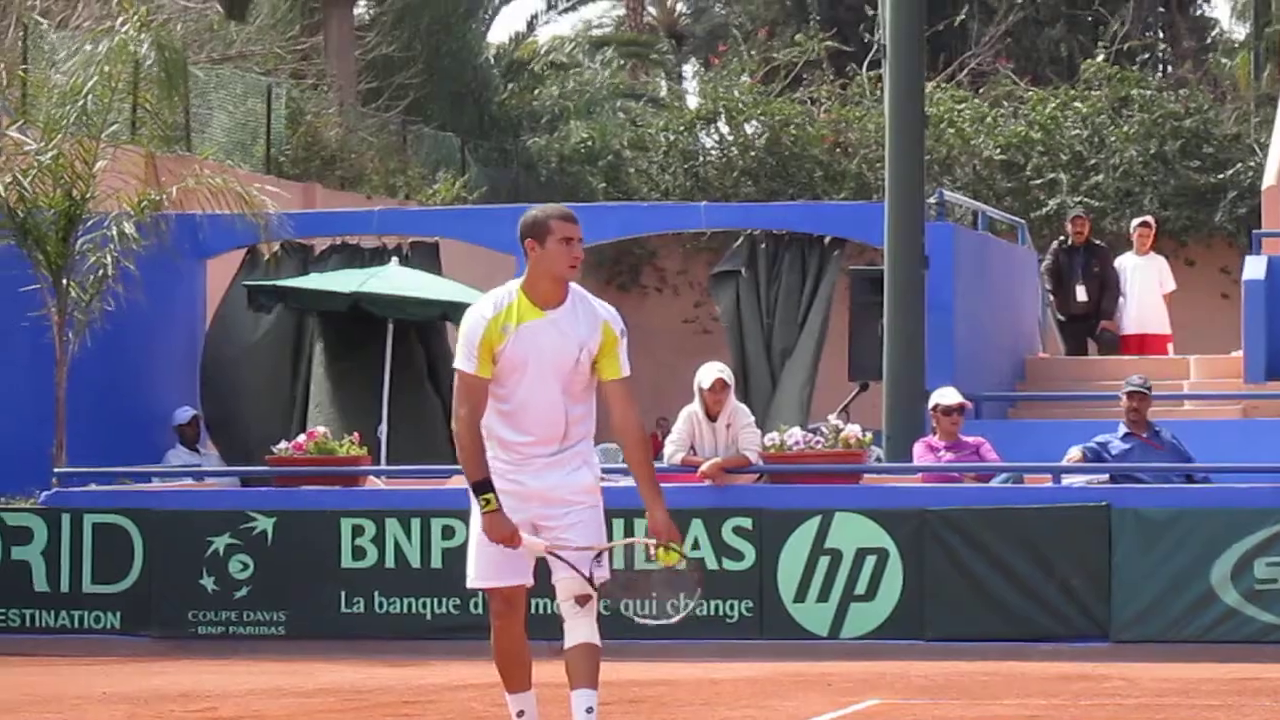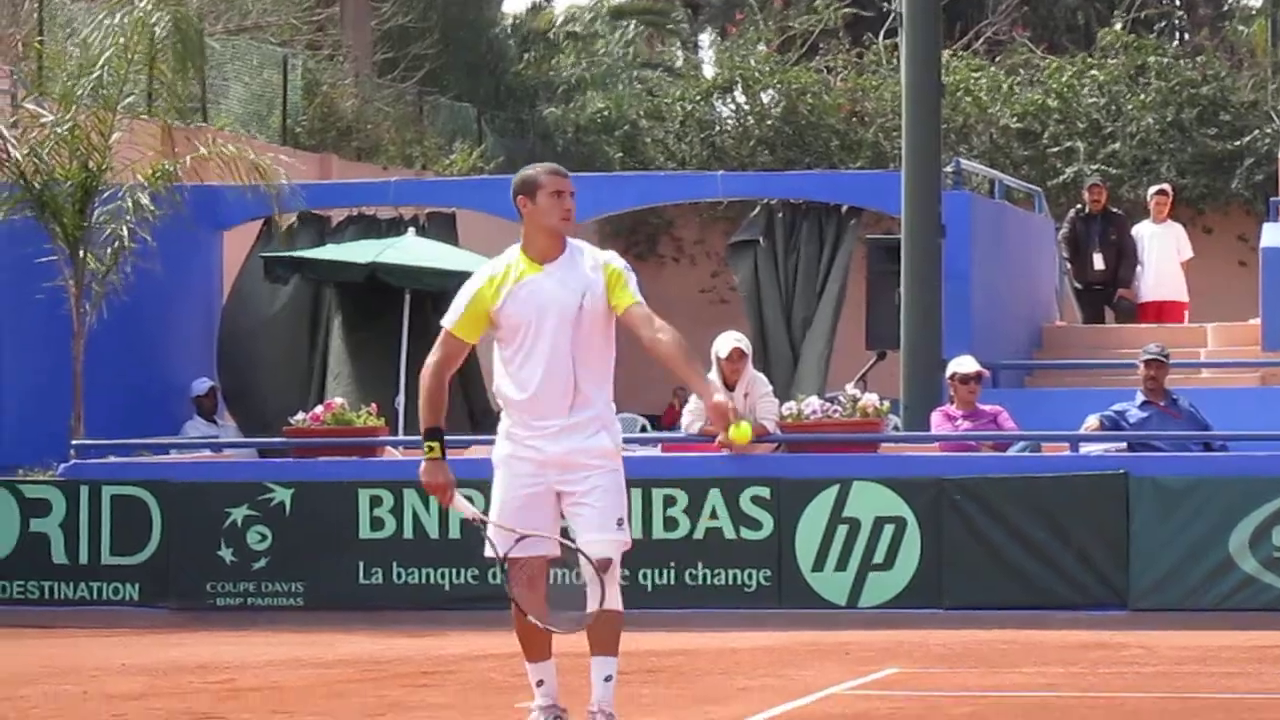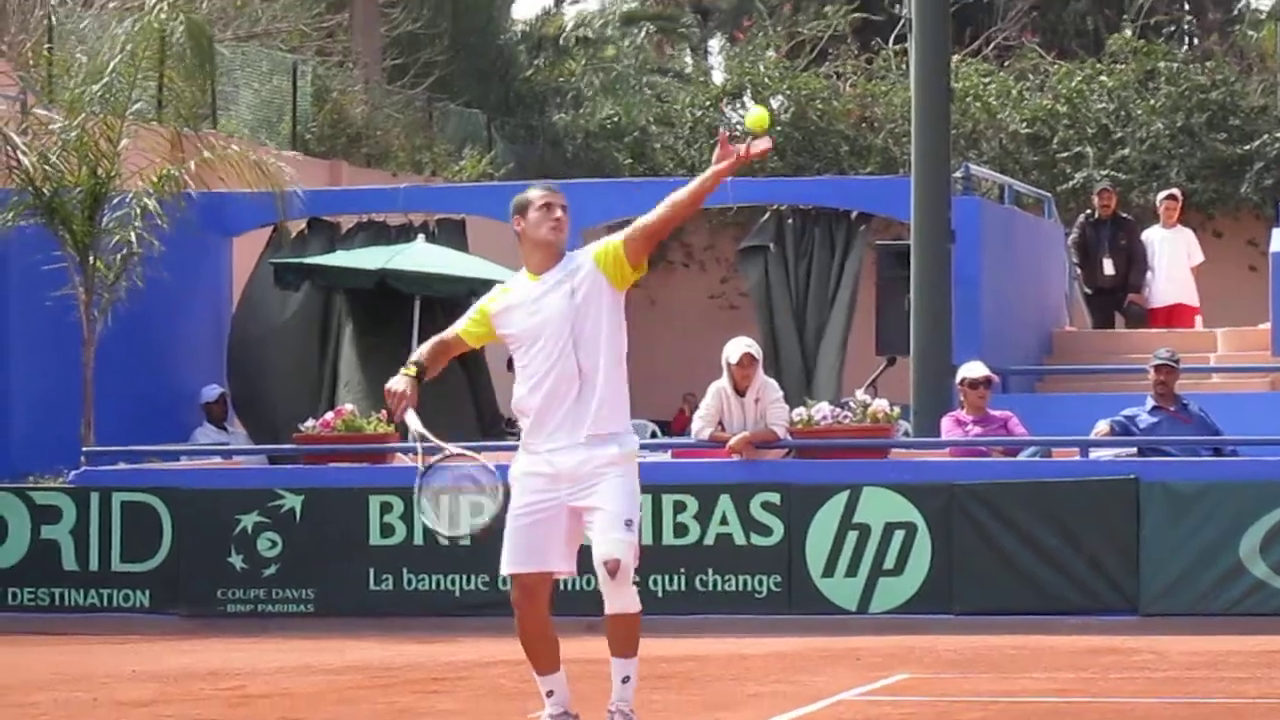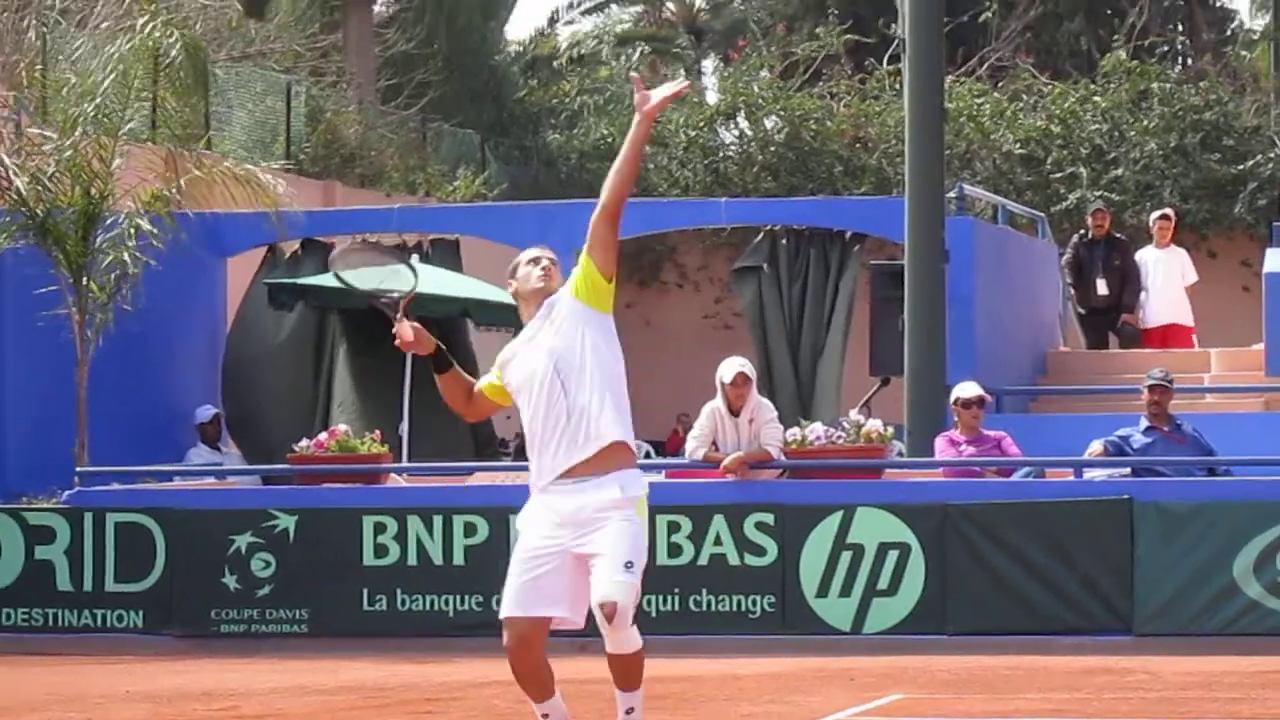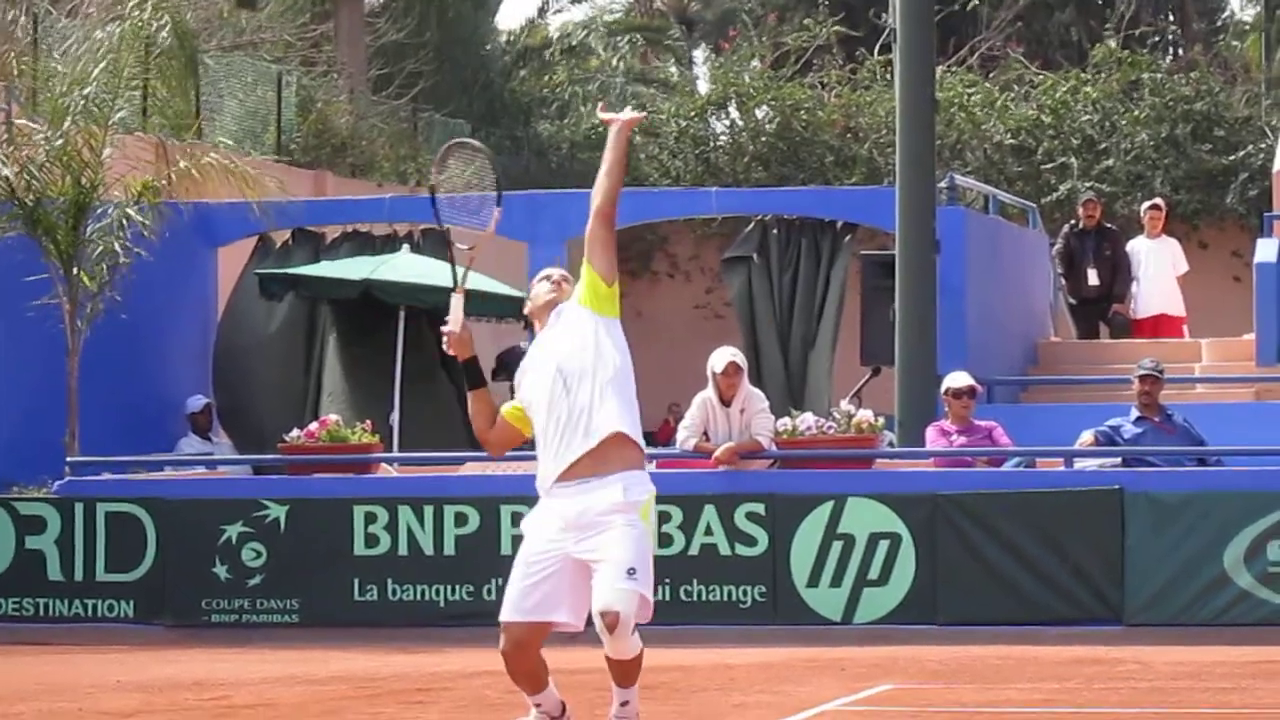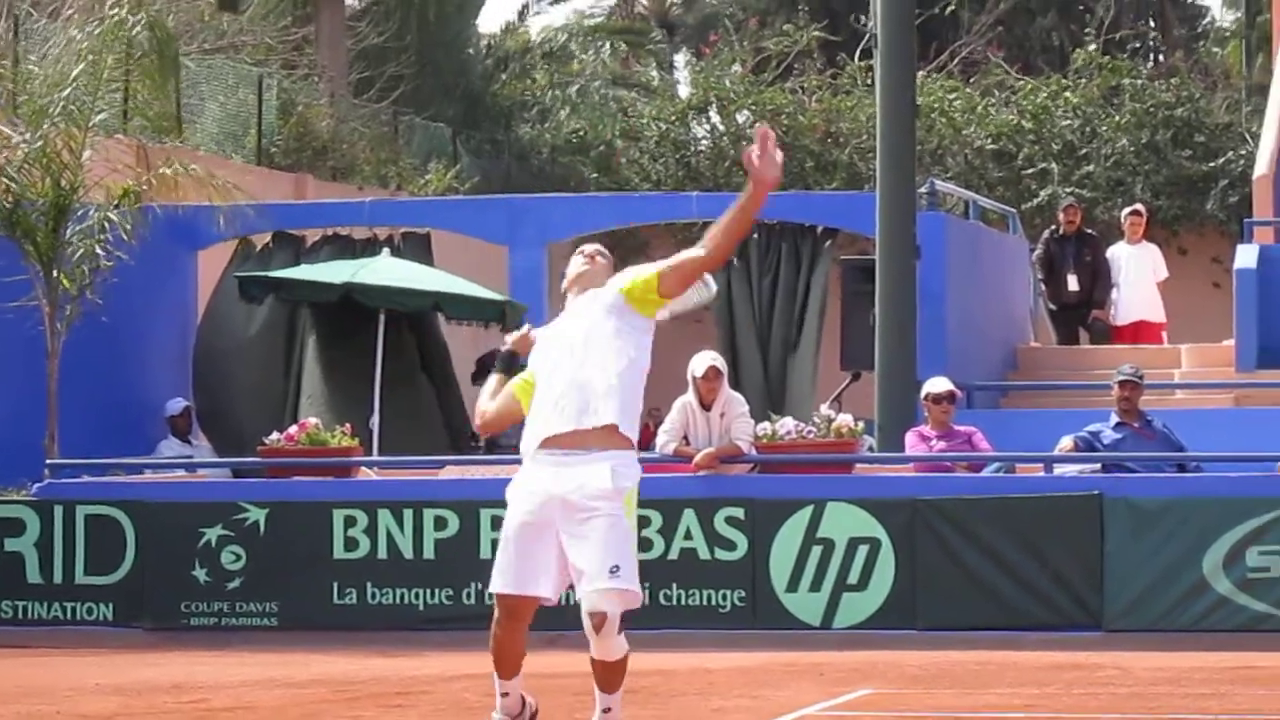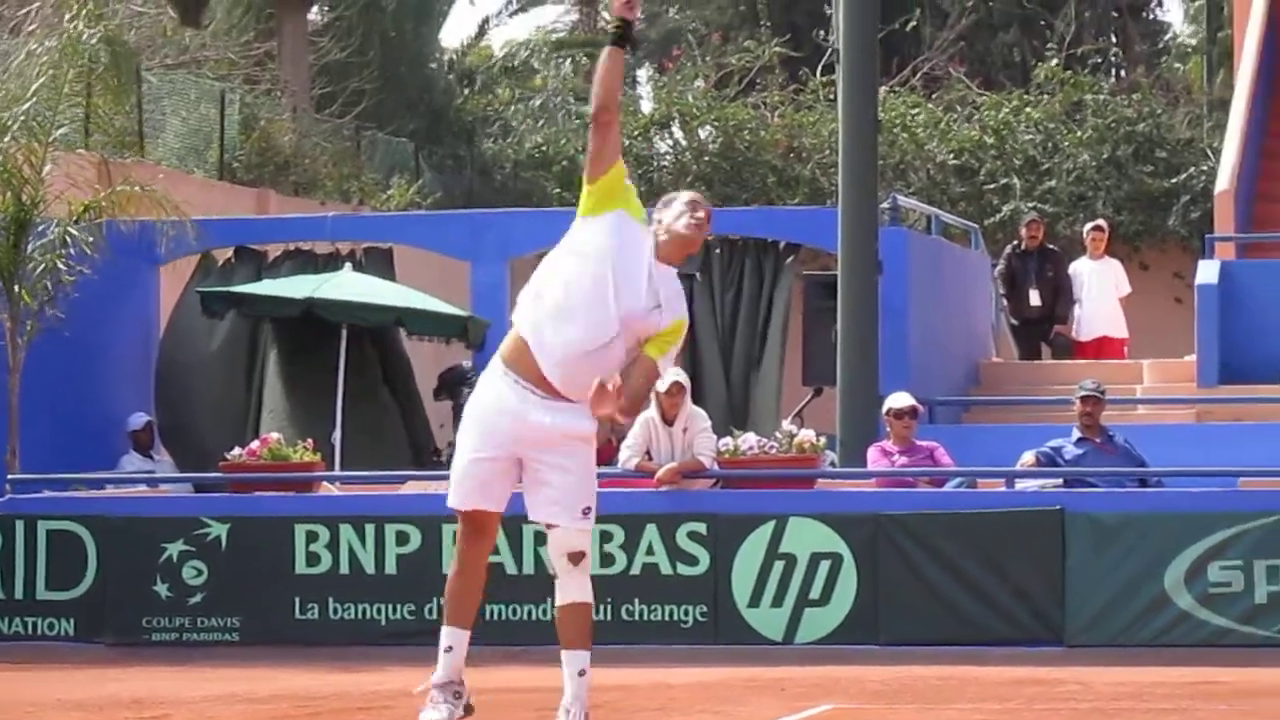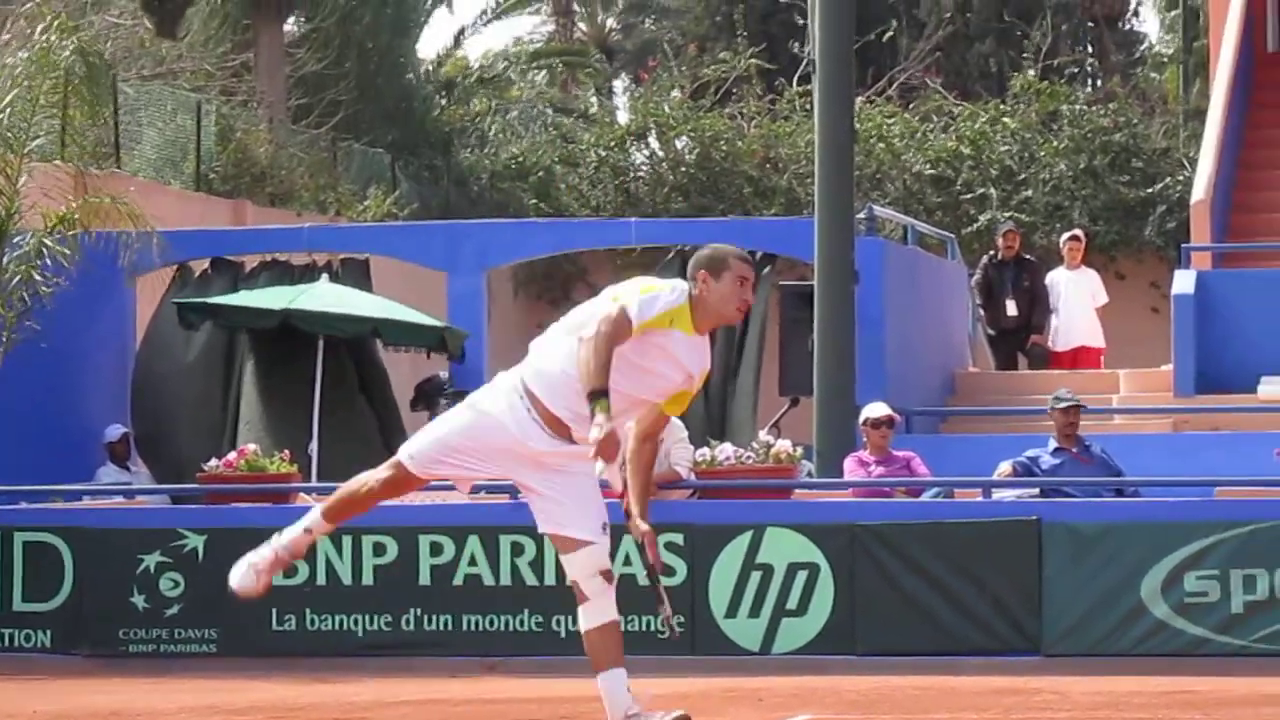
dt=0.2s
person 1, frame 1
left shoulder: (600, 320)
right shoulder: (487, 316)
left elbow: (624, 414)
right elbow: (466, 418)
left wrist: (655, 504)
right wrist: (488, 503)
left hip: (572, 482)
right hip: (501, 482)
left knee: (580, 602)
right knee: (506, 608)
person 1, frame 2
left shoulder: (603, 267)
right shoulder: (490, 282)
left elbow: (655, 331)
right elbow: (438, 366)
left wrist: (705, 389)
right wrist: (433, 450)
left hip: (592, 448)
right hip: (522, 450)
left knee: (604, 568)
right knee: (526, 577)
person 1, frame 3
left shoulder: (601, 264)
right shoulder: (501, 303)
left elbow: (655, 223)
right elbow: (442, 345)
left wrist: (715, 174)
right wrist: (407, 375)
left hip: (606, 455)
right hip: (539, 465)
left knee: (619, 570)
right knee: (528, 594)
person 1, frame 4
left shoulder: (584, 302)
right shoulder: (515, 359)
left elbow: (609, 208)
right elbow: (472, 406)
left wrist: (644, 120)
right wrist: (433, 350)
left hip: (613, 498)
right hip: (548, 508)
left knee: (615, 611)
right knee: (521, 642)
person 1, frame 5
left shoulder: (592, 311)
right shoulder: (530, 373)
left elbow: (602, 214)
right elbow: (492, 438)
left wrist: (620, 133)
right wrist: (469, 364)
left hip: (617, 503)
right hip: (556, 512)
left knee: (617, 621)
right knee: (516, 644)
person 1, frame 6
left shoulder: (628, 294)
right shoulder: (545, 352)
left elbow: (706, 255)
right elbow: (484, 421)
left wrist: (758, 187)
right wrist: (509, 358)
left hip: (600, 484)
right hip: (538, 479)
left knee: (602, 622)
right knee: (509, 616)
person 1, frame 7
left shoulder: (671, 311)
right shoulder: (617, 216)
left elbow: (637, 389)
right elbow: (603, 116)
left wrist: (621, 401)
left hip: (566, 424)
right hip: (505, 395)
left knee: (572, 562)
right knee: (475, 536)
person 1, frame 8
left shoulder: (696, 365)
right shoulder: (660, 295)
left elbow: (646, 436)
right elbow: (599, 332)
left wrist: (639, 513)
right wrist: (600, 410)
left hip: (566, 453)
right hip: (517, 412)
left knee: (596, 575)
right knee: (392, 477)
right ankle: (294, 538)
